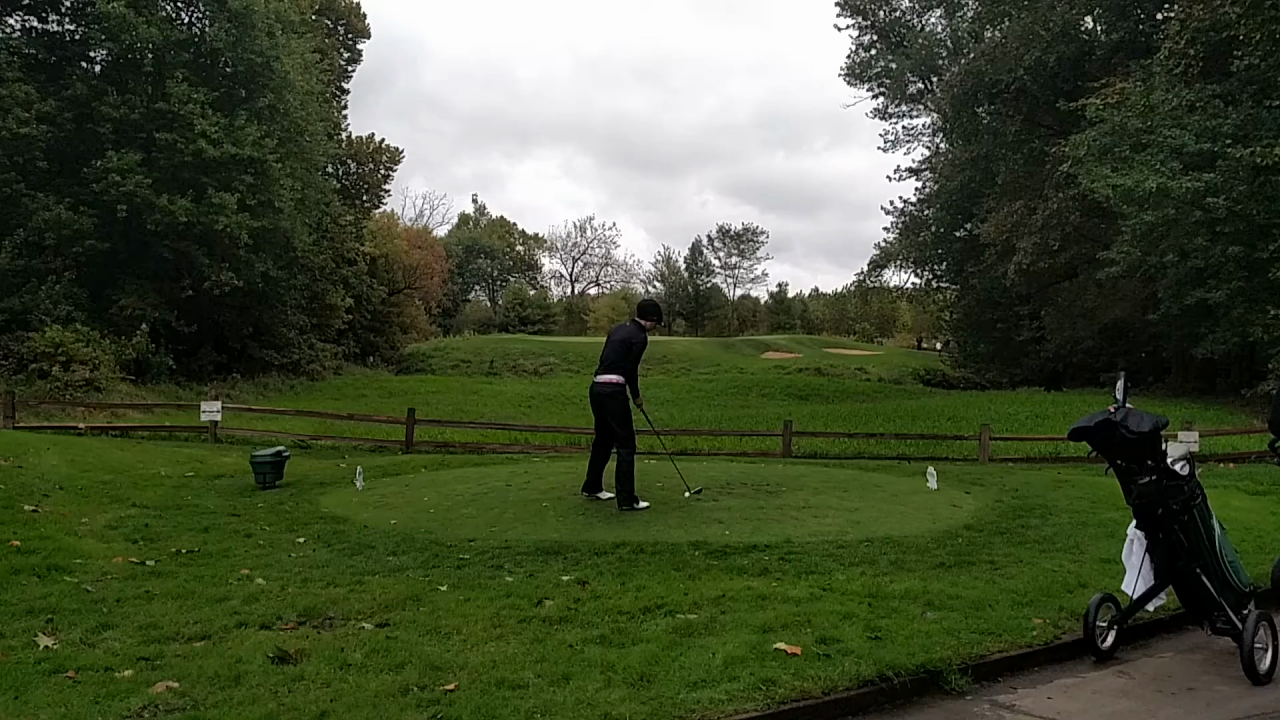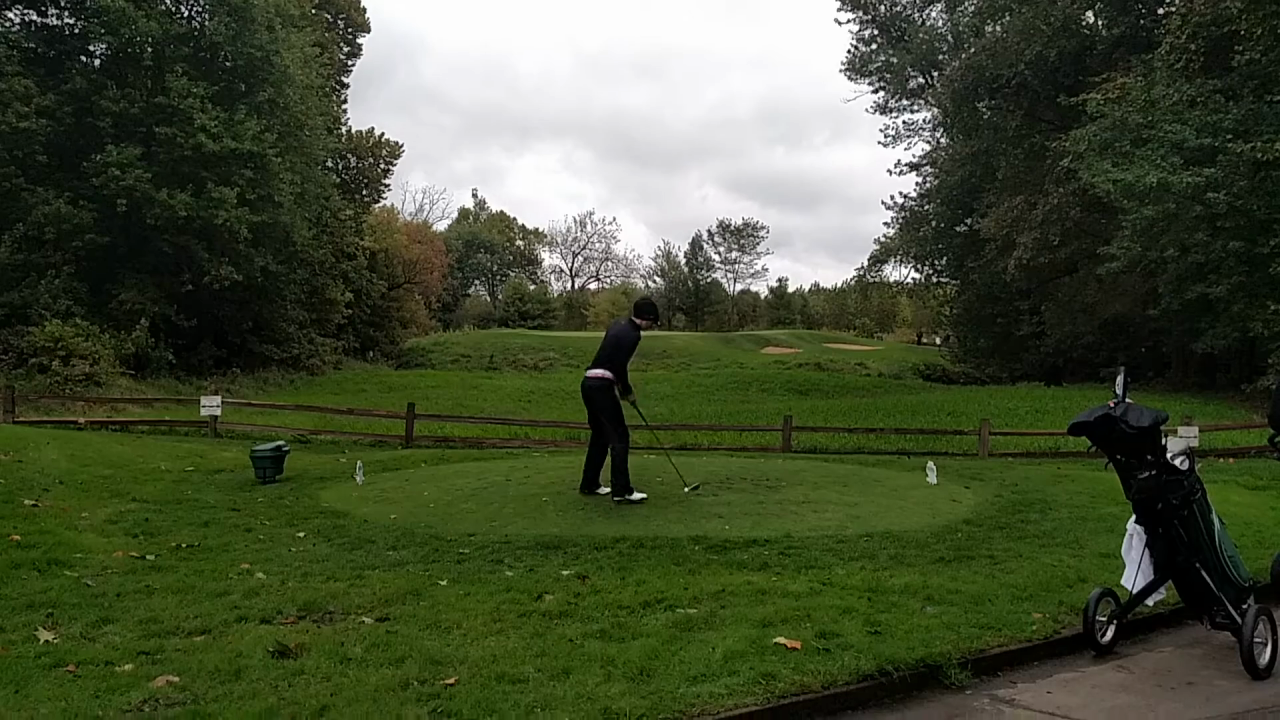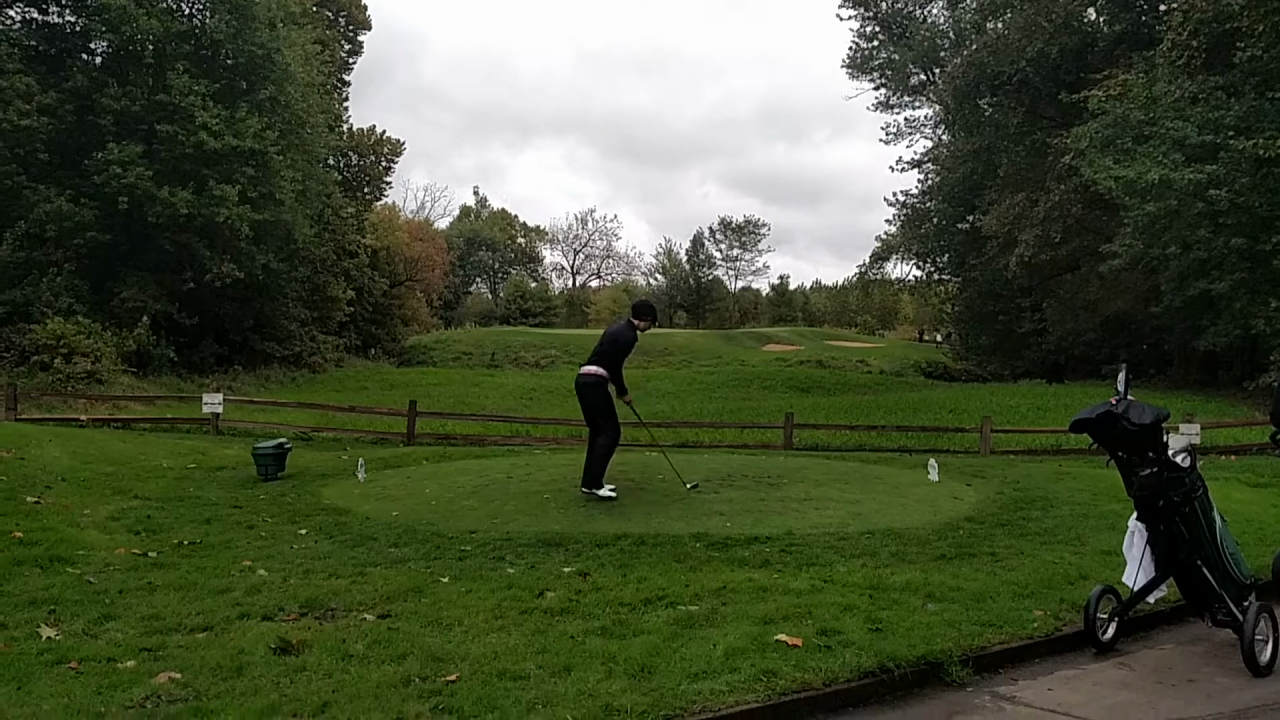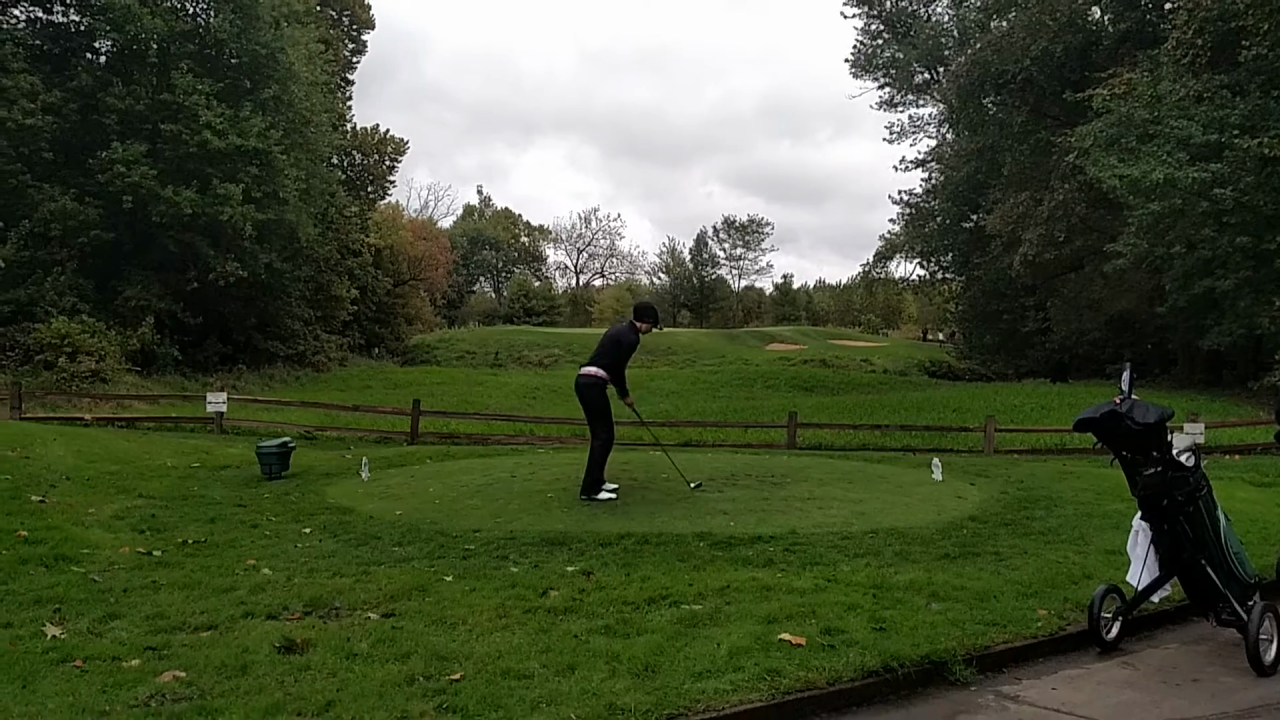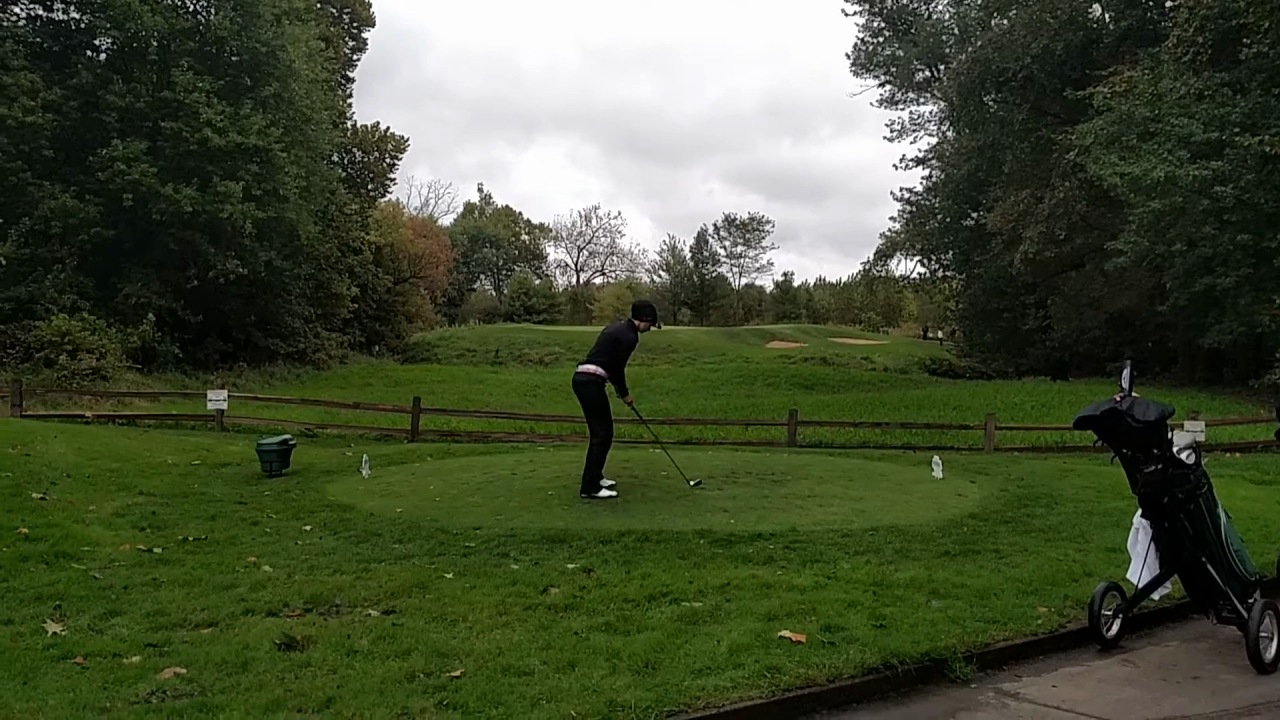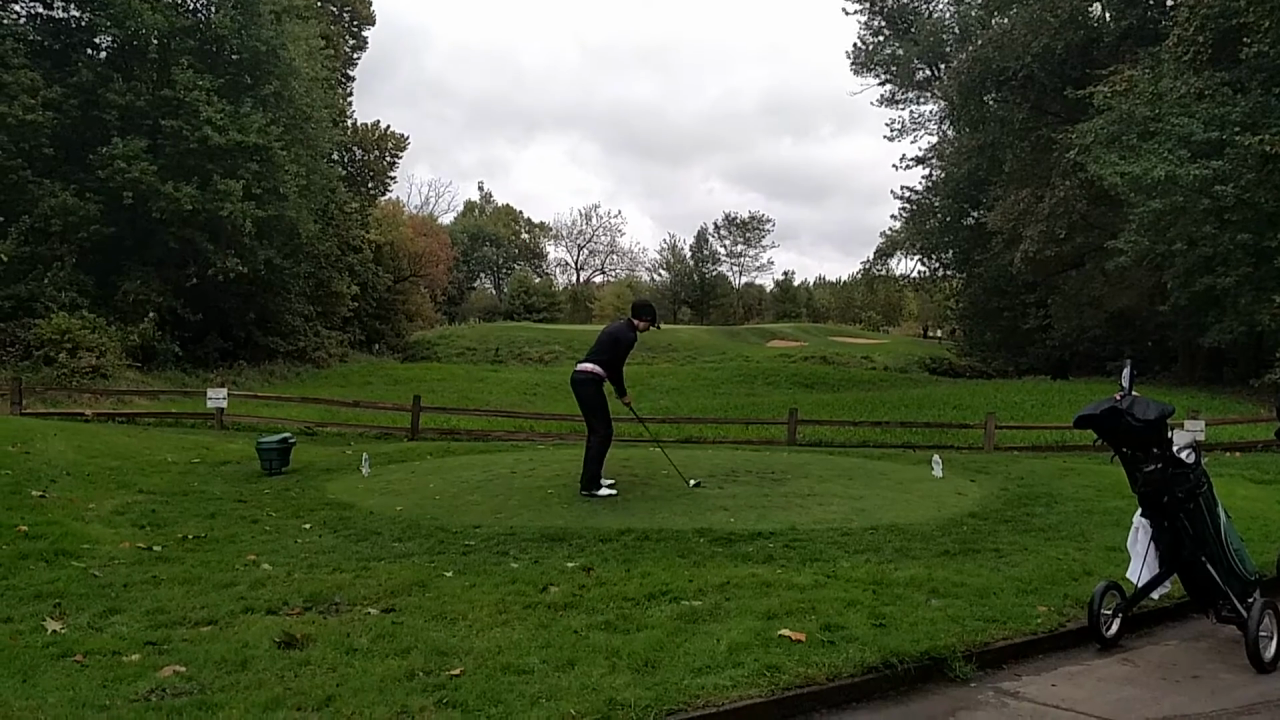
dt=0.2s
person 1, frame 1
left shoulder: (618, 329)
right shoulder: (639, 337)
right elbow: (630, 369)
right wrist: (636, 395)
left hip: (597, 387)
right hip: (612, 391)
left knee: (603, 439)
right knee: (626, 444)
left ankle: (592, 486)
right ankle: (627, 499)
person 1, frame 2
left shoulder: (619, 326)
right shoulder: (631, 335)
right elbow: (619, 367)
left wrist: (621, 389)
right wrist: (628, 392)
left hip: (590, 383)
right hip: (601, 386)
left knee: (600, 434)
right knee: (619, 436)
left ankle: (589, 483)
right ankle: (622, 490)
person 1, frame 3
left shoulder: (619, 327)
right shoulder: (628, 335)
right elbow: (615, 366)
left wrist: (619, 390)
right wrist: (623, 392)
left hip: (585, 379)
right hip: (594, 383)
left knee: (598, 431)
right knee: (610, 432)
left ankle: (592, 480)
right ankle: (591, 483)
person 1, frame 4
left shoulder: (620, 329)
right shoulder: (630, 338)
right elbow: (618, 369)
left wrist: (620, 391)
right wrist: (625, 394)
left hip: (585, 380)
right hip: (593, 383)
left knee: (600, 433)
right knee: (604, 435)
left ankle: (596, 480)
right ankle: (590, 489)
person 1, frame 5
left shoulder: (618, 327)
right shoulder: (629, 336)
right elbow: (617, 368)
left wrist: (620, 390)
right wrist: (624, 393)
left hip: (582, 378)
right hip: (591, 382)
left knee: (599, 431)
right knee: (603, 433)
left ankle: (593, 478)
right ankle: (590, 487)
person 1, frame 6
left shoulder: (618, 327)
right shoulder: (628, 335)
right elbow: (615, 367)
left wrist: (619, 390)
right wrist: (623, 393)
left hip: (581, 377)
right hip: (589, 380)
left knee: (597, 429)
right knee: (603, 431)
left ankle: (590, 478)
right ankle: (590, 484)
